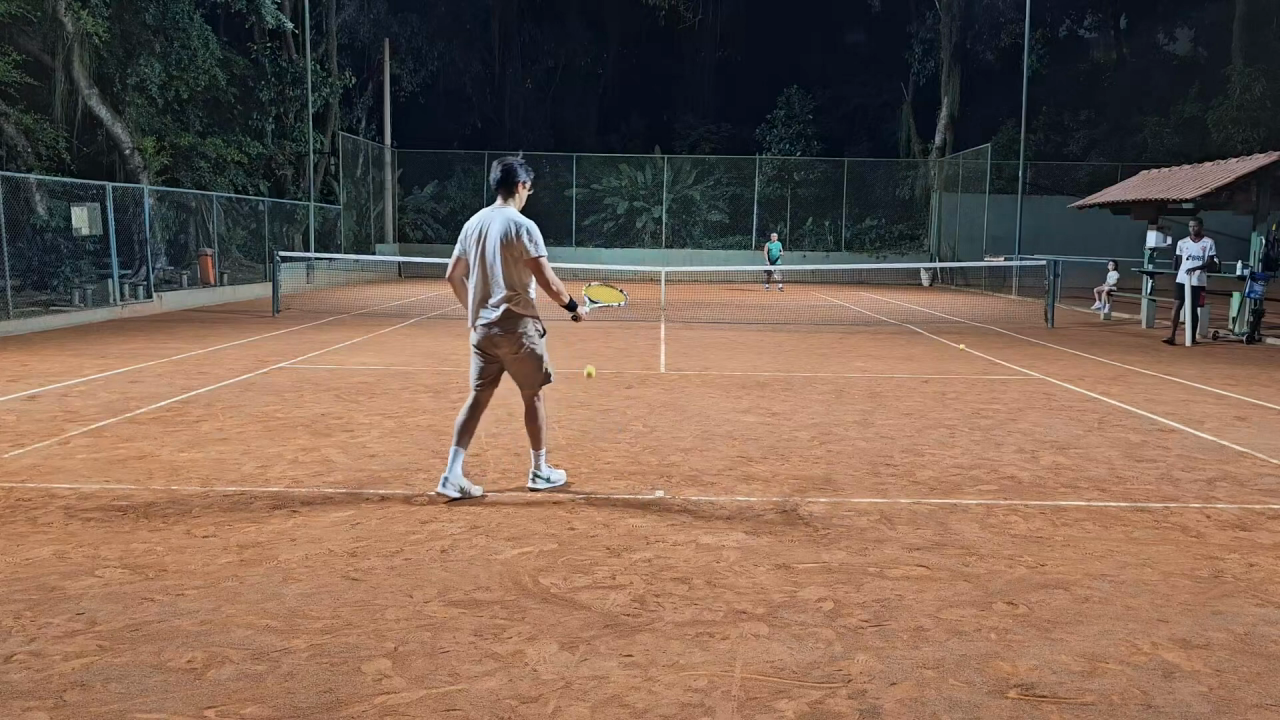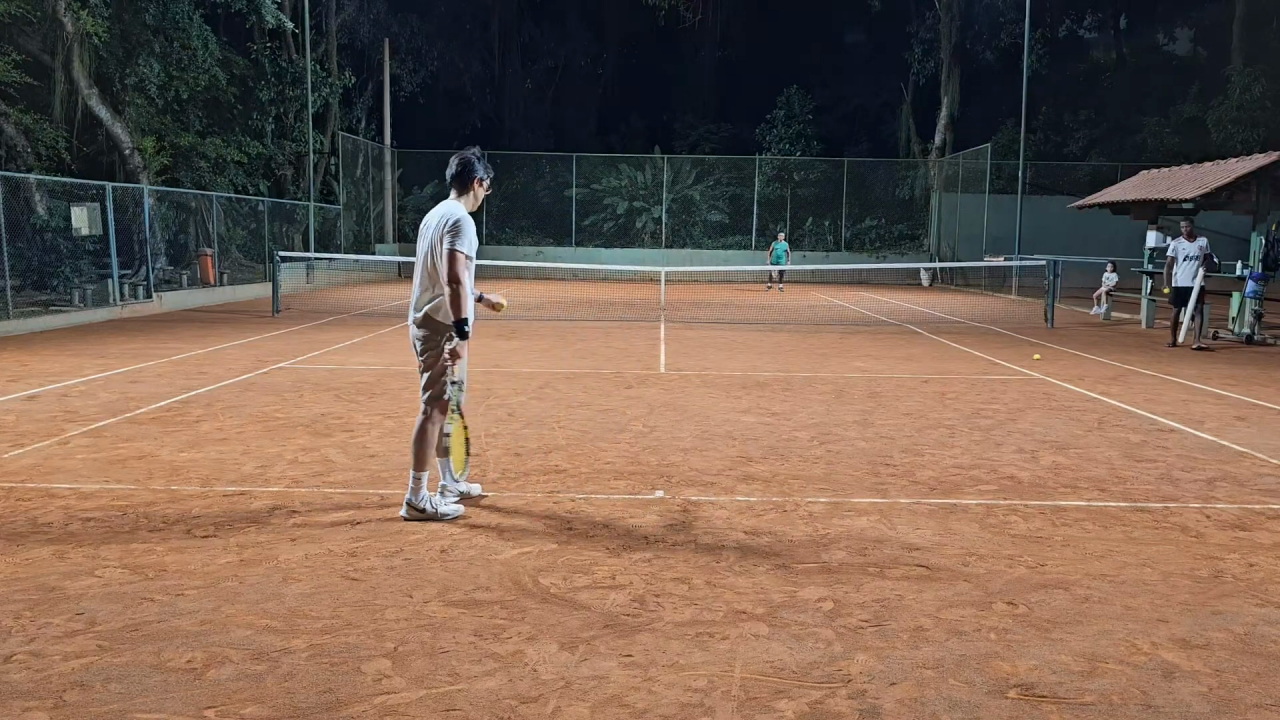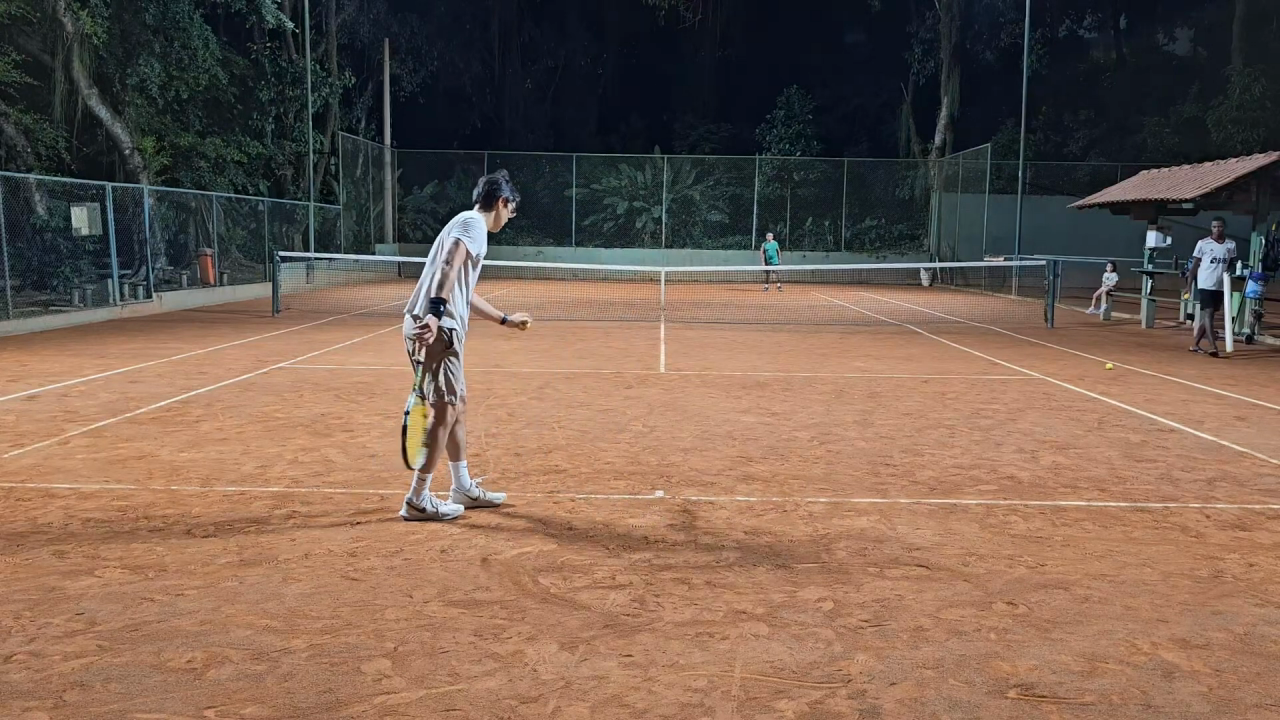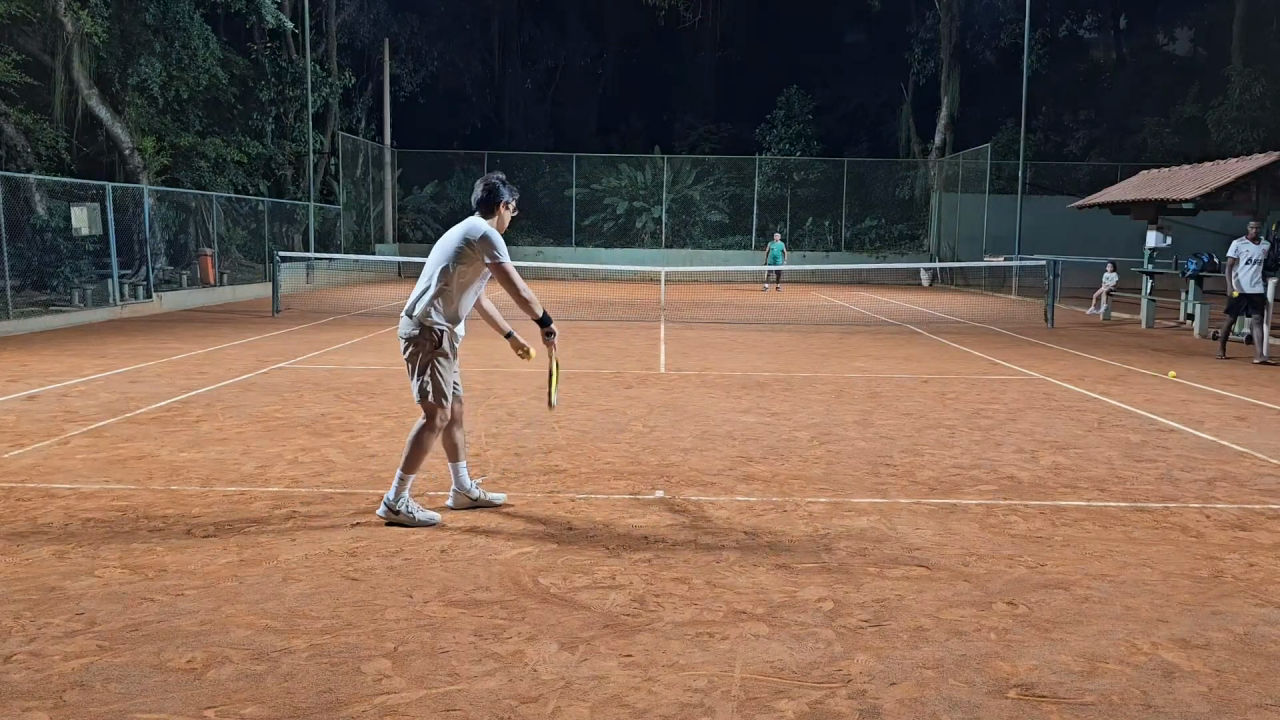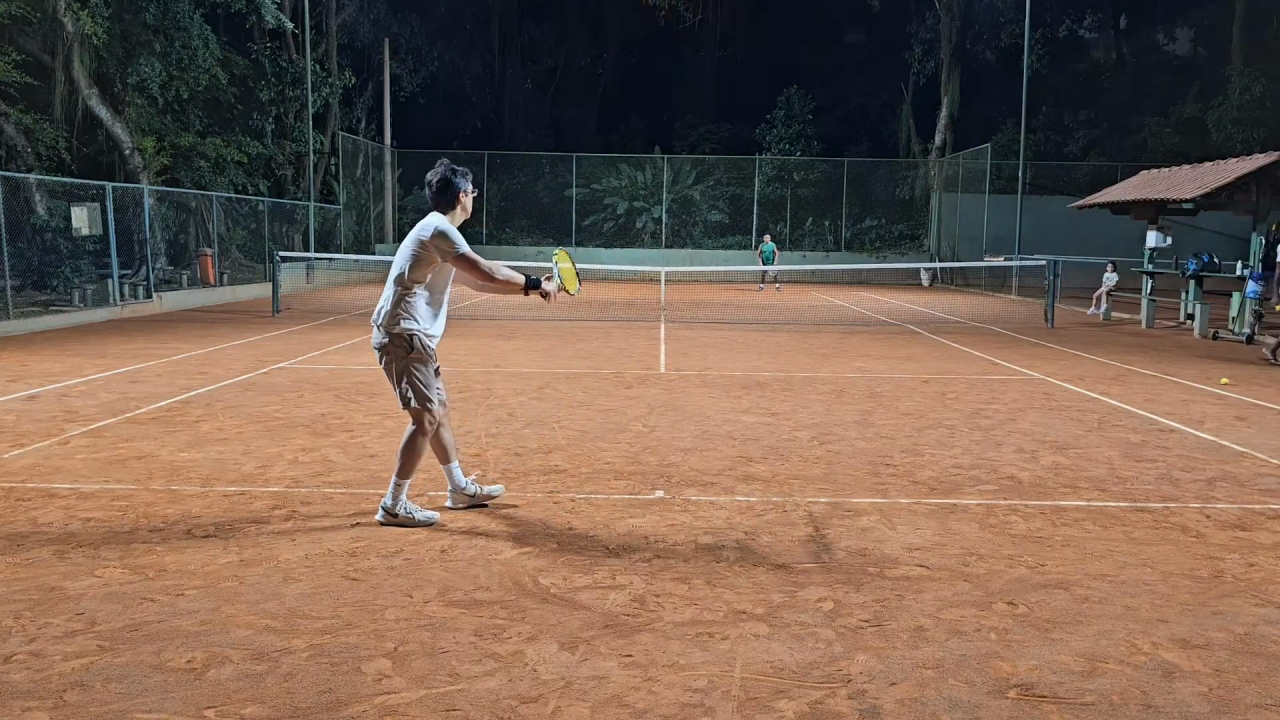
dt=0.7s
person 1, frame 1
left shoulder: (473, 224)
right shoulder: (522, 226)
left elbow: (453, 275)
right elbow: (547, 281)
right wrist: (573, 306)
left hip: (482, 326)
right hip: (517, 324)
left knee: (477, 397)
right knee: (533, 397)
left ankle: (452, 475)
right ankle: (540, 471)
person 1, frame 2
left shoulder: (436, 214)
right shoulder: (460, 220)
right elbow: (454, 279)
left wrist: (482, 297)
right wrist: (460, 332)
left hip: (434, 324)
right hip: (443, 328)
left knee: (443, 406)
right knee: (435, 409)
left ankle: (448, 482)
right ankle: (417, 499)
person 1, frame 3
left shoulder: (468, 225)
right shoulder: (472, 222)
left elbow: (467, 293)
right elbow: (447, 267)
left wrist: (506, 319)
right wrist: (435, 311)
left hip: (441, 326)
right hip: (436, 327)
left knee: (455, 407)
right knee: (445, 410)
left ankle: (463, 488)
right ankle: (418, 500)
person 1, frame 4
left shoulder: (468, 231)
right shoulder: (484, 234)
left elbow: (478, 299)
right elbow: (519, 291)
left wrist: (511, 337)
right wrist: (546, 324)
left hip: (434, 330)
right hip: (429, 331)
left knee: (454, 409)
right knee: (436, 414)
left ankle: (464, 489)
right ankle: (396, 501)
person 1, frame 5
left shoulder: (439, 230)
right shoulder: (438, 230)
left elbow: (477, 281)
right elbow: (487, 272)
left wrist: (528, 288)
right wrist: (537, 283)
left hip: (415, 336)
right hip: (403, 335)
left knee: (438, 412)
right knee: (426, 418)
left ankle: (460, 488)
right ankle: (393, 505)
